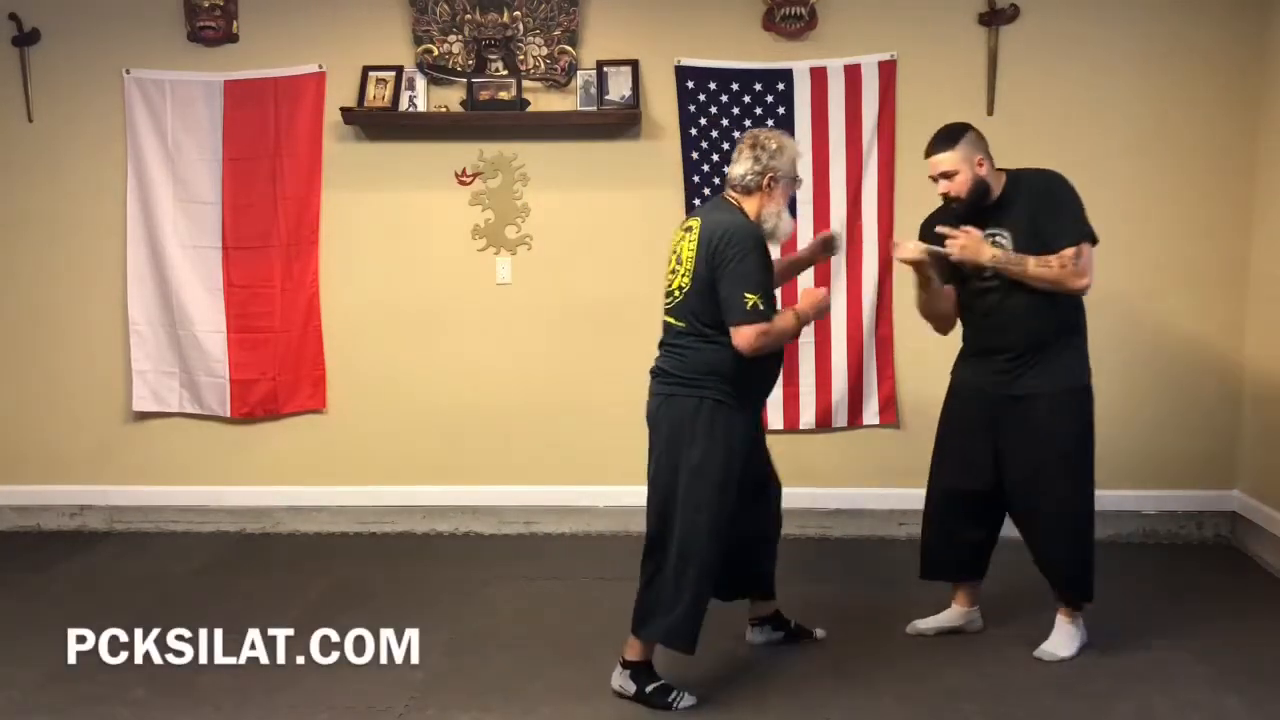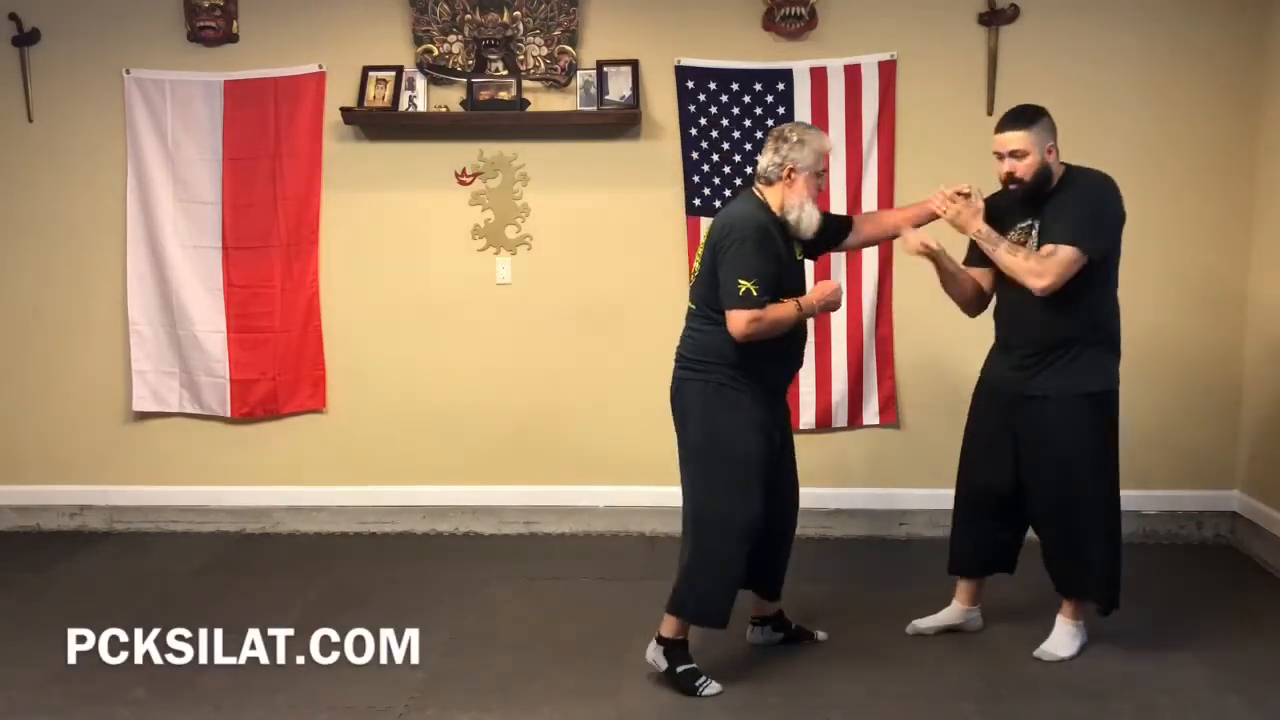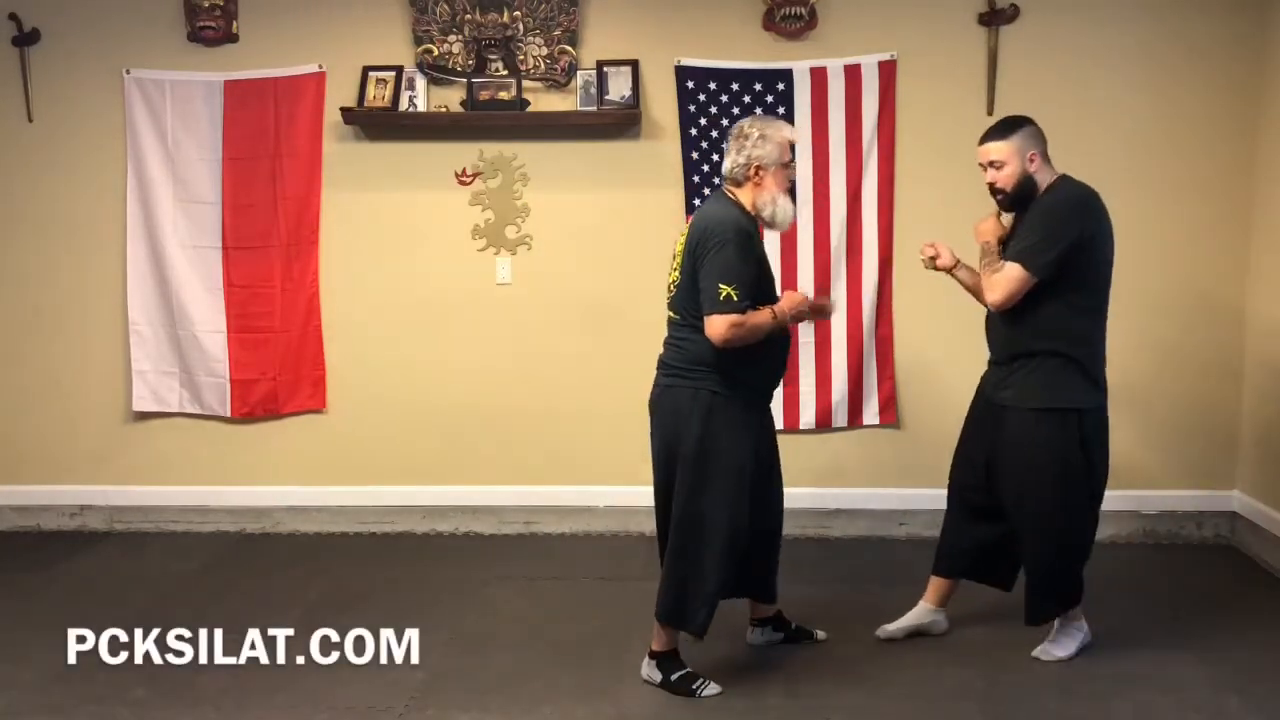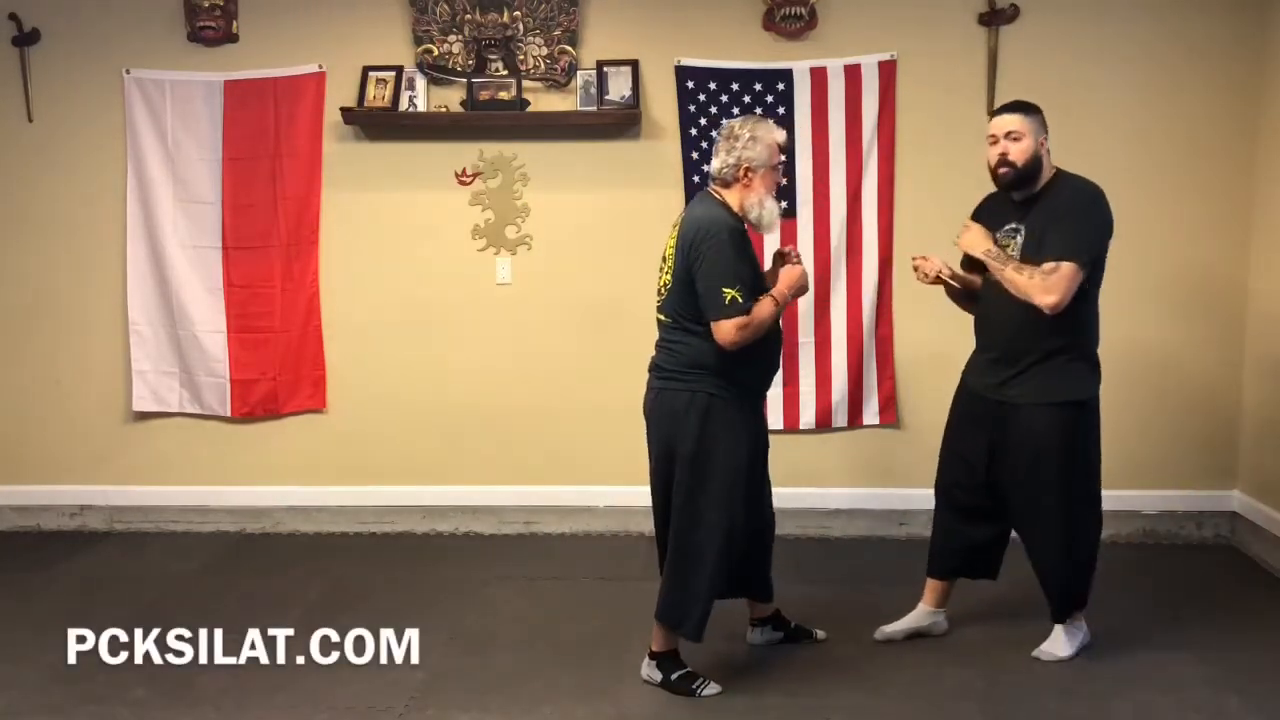
dt=0.5s
person 1, frame 1
left shoulder: (714, 220)
right shoulder: (736, 236)
right elbow: (750, 338)
left wrist: (809, 254)
right wrist: (803, 312)
left hip: (722, 403)
right hip: (700, 405)
left knee: (758, 503)
right knee: (687, 529)
left ankle: (766, 616)
right ankle: (635, 666)
person 1, frame 2
left shoulder: (785, 224)
right shoulder: (745, 226)
left elbow: (863, 227)
right elbow: (744, 324)
left wrist: (934, 208)
right wrist: (811, 303)
left hip: (757, 391)
right hip: (718, 391)
left knee: (776, 504)
right knee: (724, 516)
left ankle: (767, 618)
right ankle: (670, 641)
person 1, frame 3
left shoulder: (729, 218)
right shoulder: (728, 229)
right elbow: (723, 329)
left wrist: (790, 306)
right wrist: (781, 313)
left hip: (731, 398)
right hip: (703, 402)
left knee: (758, 510)
right knee: (700, 525)
left ankle: (766, 619)
right ankle: (661, 655)
person 1, frame 4
left shoulder: (712, 214)
right shoulder: (717, 229)
right elbow: (733, 331)
left wrist: (768, 278)
right wrist: (783, 292)
left hip: (719, 397)
right hip: (698, 401)
left knee: (749, 510)
right knee: (699, 523)
left ankle: (765, 619)
right ankle: (662, 654)
person 2, frame 1
left shoulder: (1046, 192)
right shoulder: (939, 226)
left elbow: (1078, 275)
right elbow: (940, 321)
left wrist: (989, 258)
right wrist: (924, 272)
left hip: (1053, 380)
right hip: (977, 379)
left knee: (1054, 502)
right knee: (956, 492)
left ankle: (1070, 617)
right ankle: (964, 606)
person 2, frame 2
left shoulder: (1092, 193)
right shoulder: (997, 206)
left elbow: (1045, 277)
right elbow: (973, 300)
left wrist: (980, 232)
right wrist: (937, 256)
left hip: (1076, 383)
right hip: (1006, 376)
left knee: (1071, 501)
right knee: (982, 490)
left ankle: (1071, 618)
right ankle: (965, 605)
person 2, frame 3
left shoulder: (1068, 205)
right shoulder: (1033, 212)
left elbow: (1002, 293)
left wrist: (990, 244)
right wrist: (954, 267)
left hip: (1054, 396)
right hip: (1007, 386)
left knee: (1049, 515)
right knee: (971, 497)
left ankle: (1070, 620)
right ankle: (932, 608)
person 2, frame 4
left shoulder: (1080, 201)
right shoulder: (991, 208)
left elbow: (1051, 294)
left wrist: (987, 251)
right wrist: (950, 278)
left hip: (1053, 392)
right hip: (985, 382)
left knee: (1054, 512)
right knee: (959, 495)
left ankle: (1070, 621)
right ankle: (931, 609)
